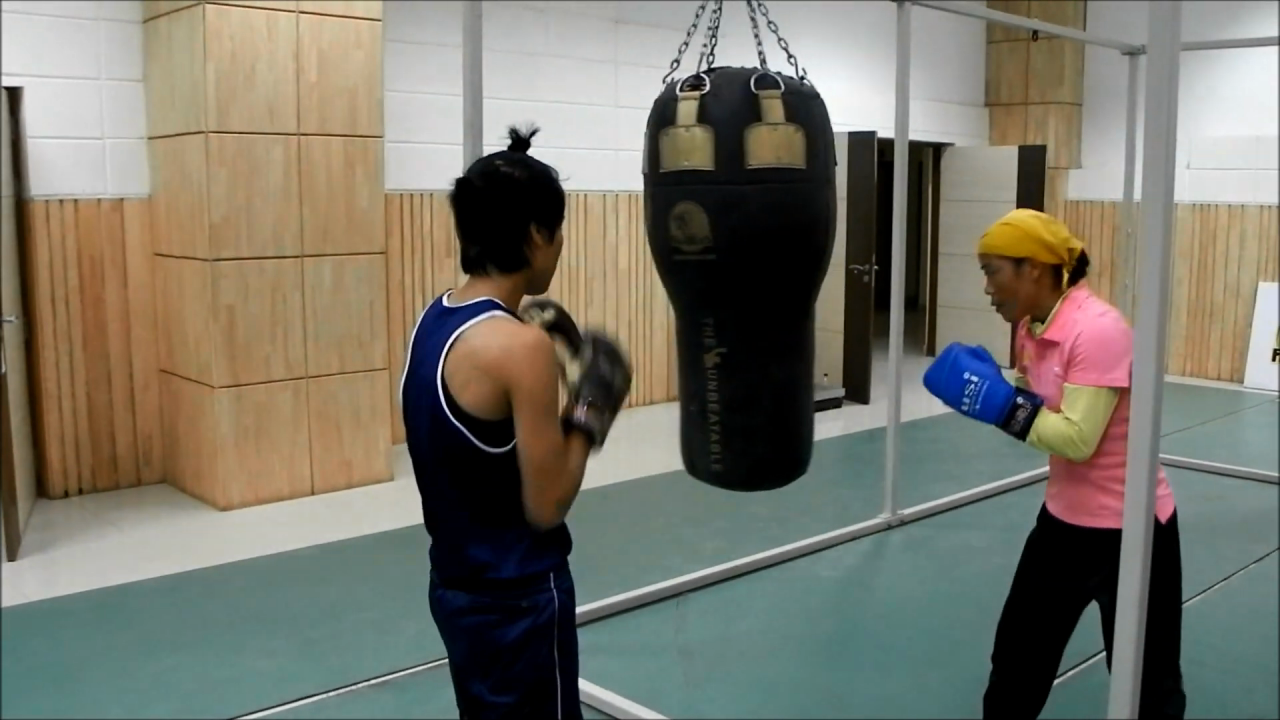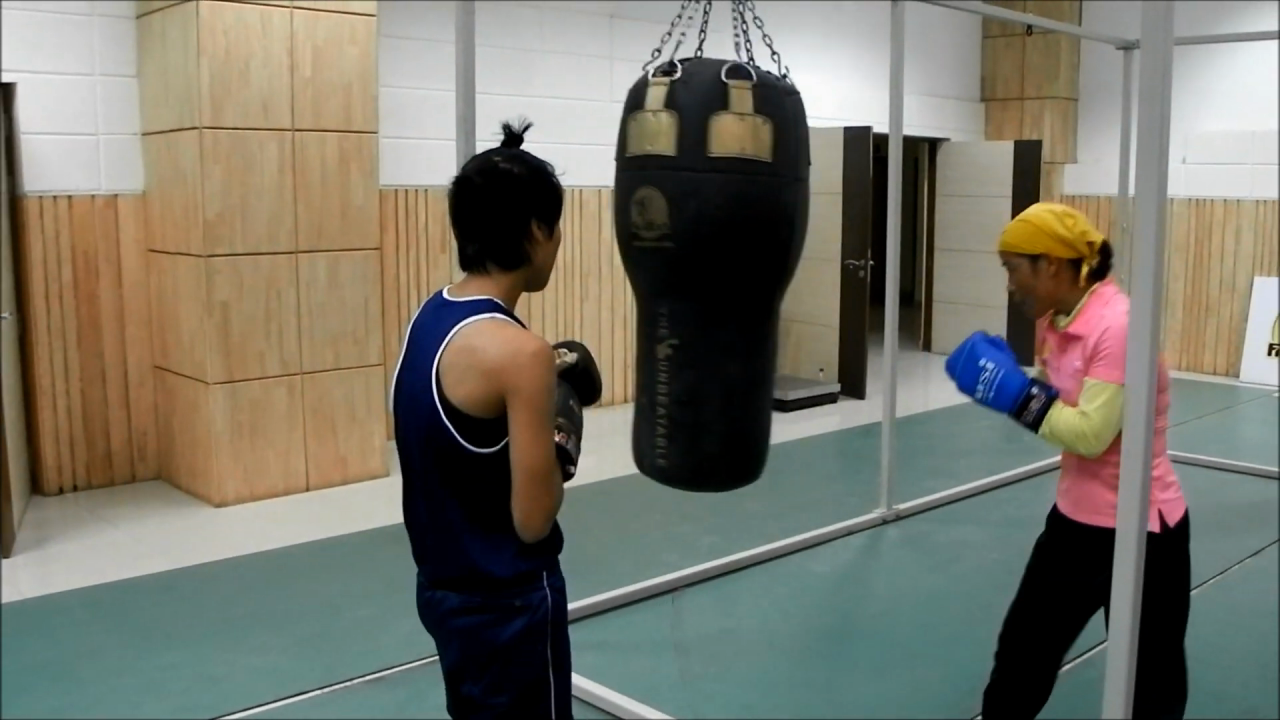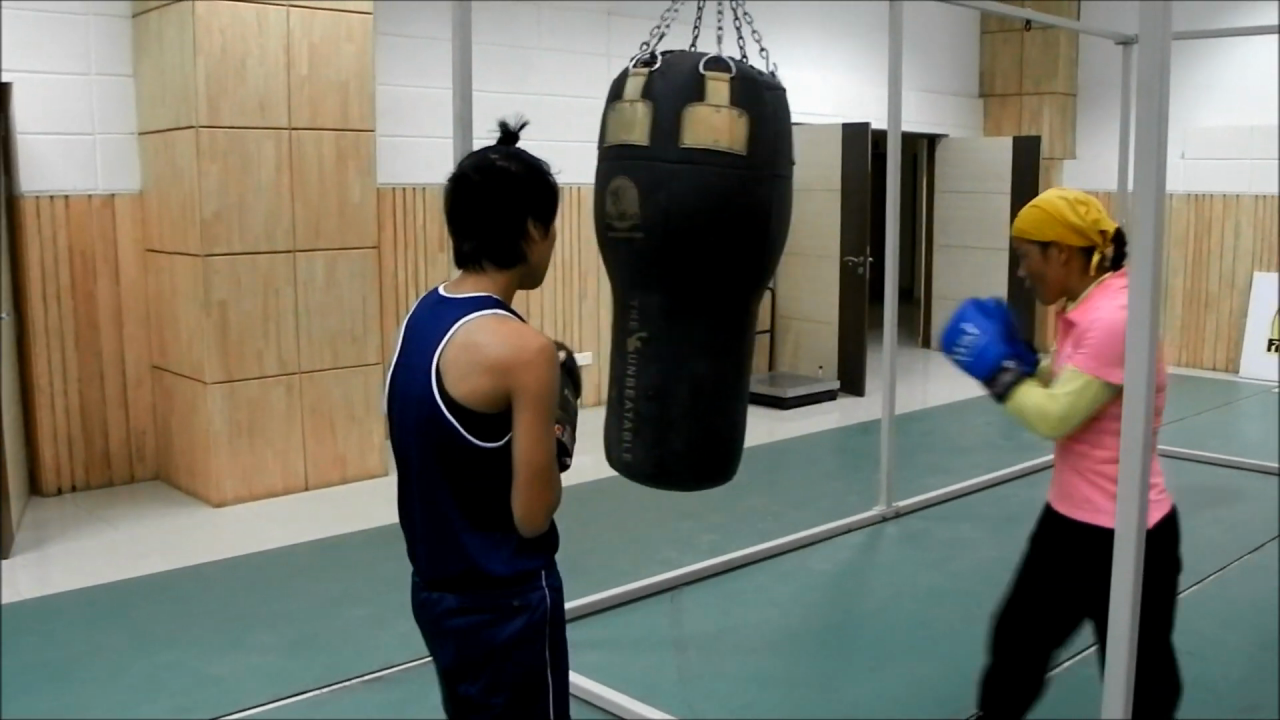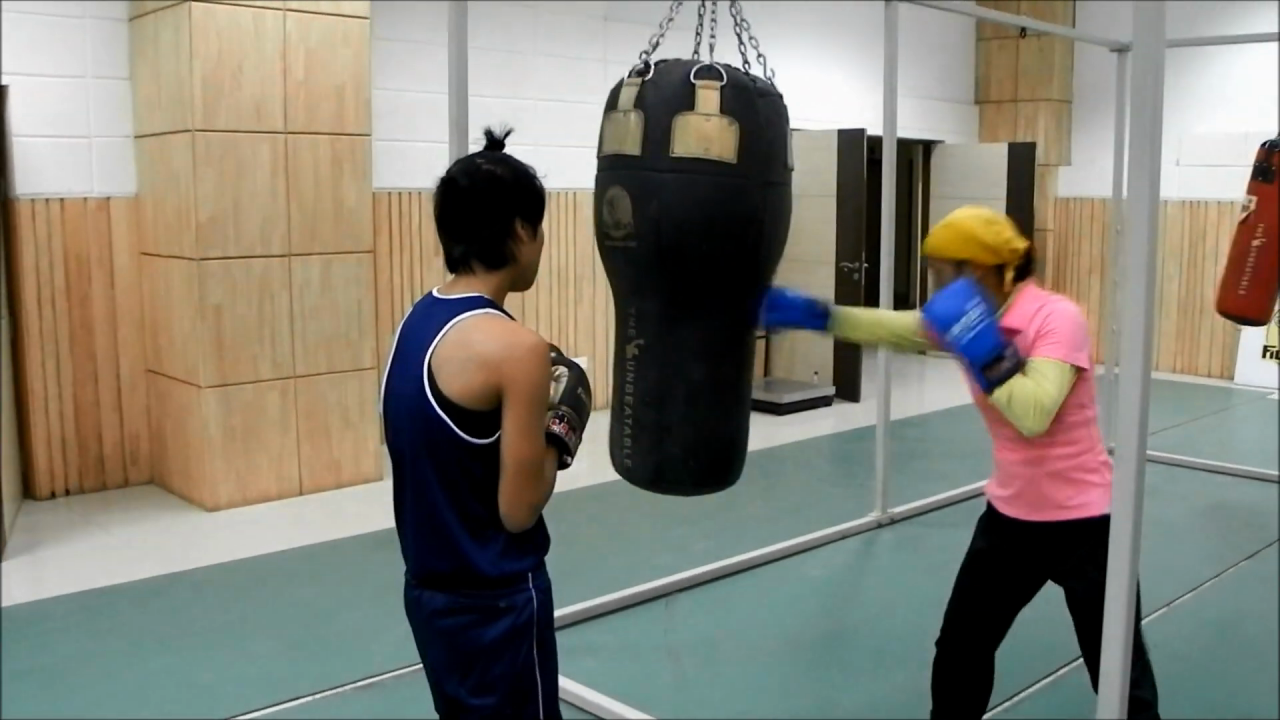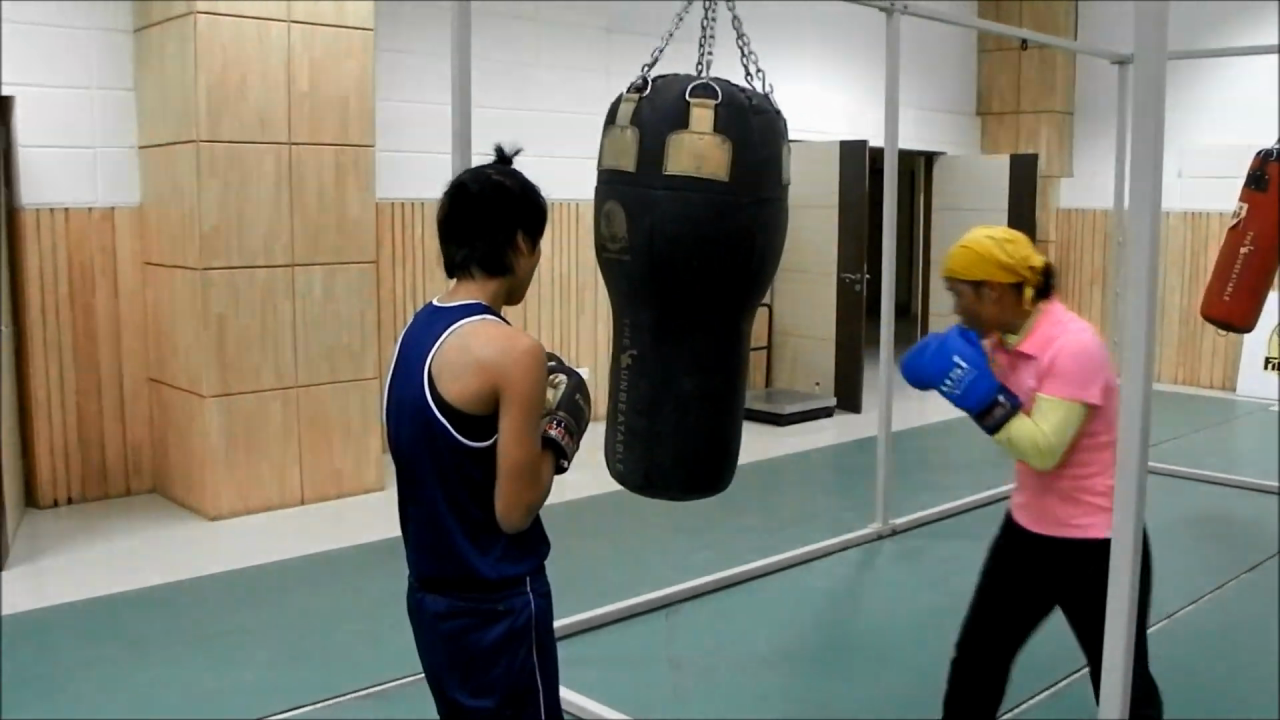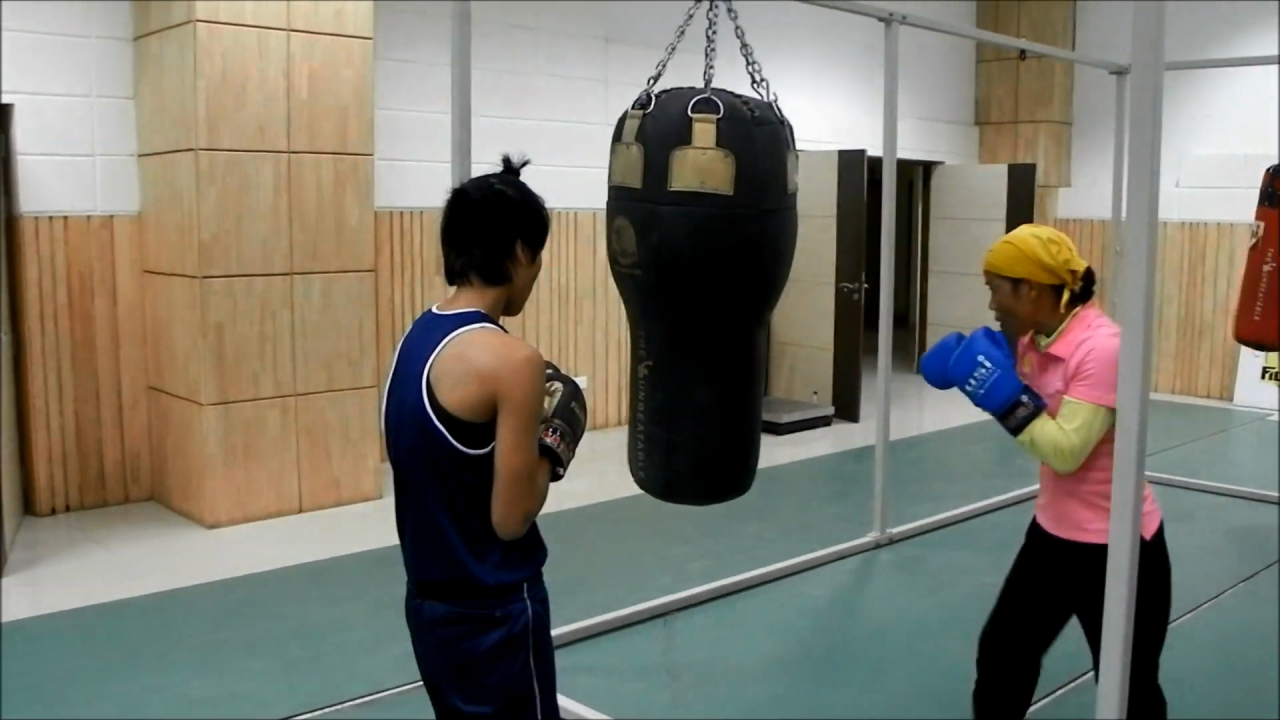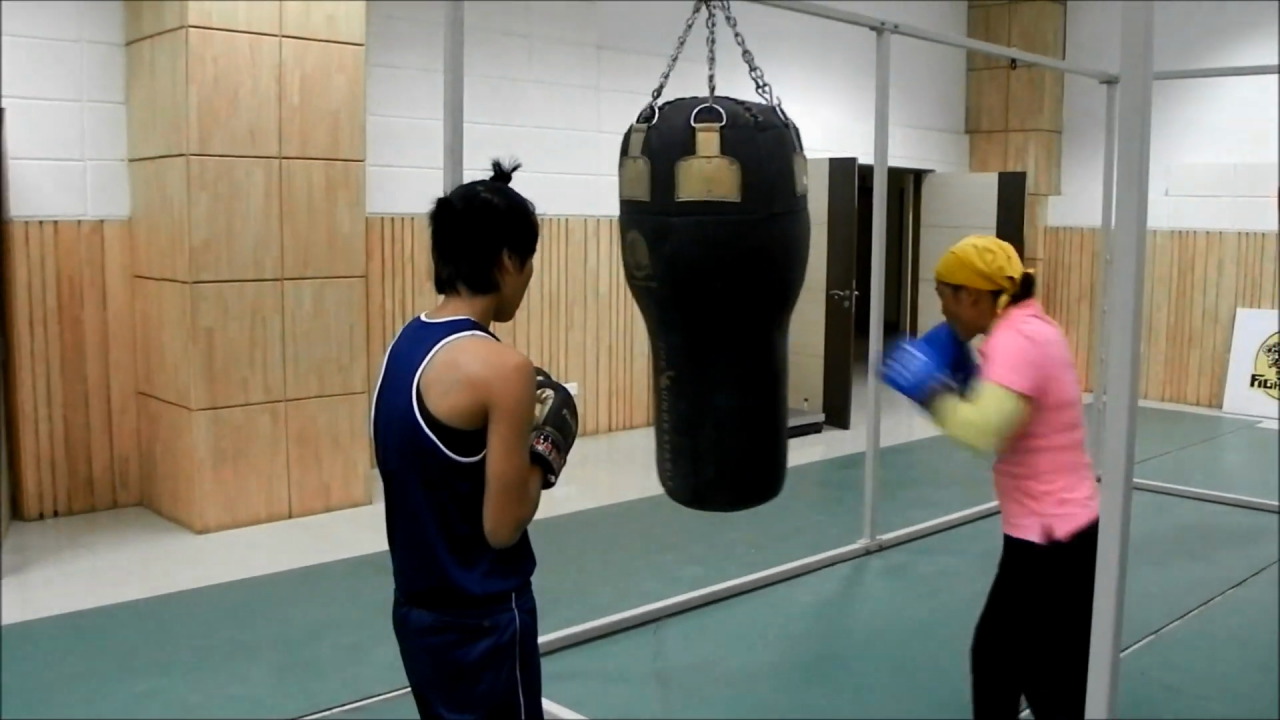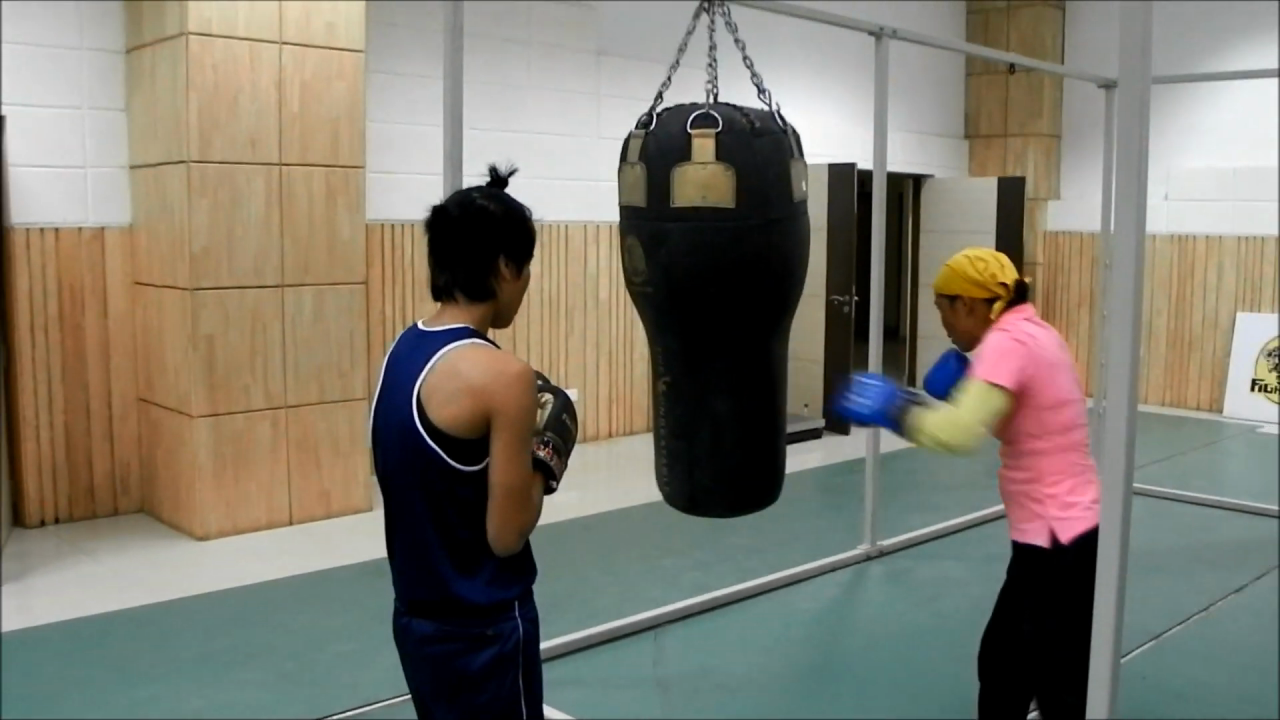
dt=0.3s
person 1, frame 1
left shoulder: (436, 318)
right shoulder: (518, 344)
right elbow: (547, 506)
right wrist: (591, 406)
left hip: (457, 583)
right hip: (516, 599)
person 1, frame 2
left shoulder: (430, 316)
right shoulder: (517, 351)
right elbow: (533, 521)
right wrist: (561, 437)
left hip: (444, 584)
right hip: (506, 599)
person 1, frame 3
left shoulder: (423, 316)
right shoulder: (521, 349)
right elbow: (531, 515)
right wrist: (557, 431)
left hip: (438, 586)
right hip: (503, 601)
person 1, frame 4
left shoulder: (418, 321)
right shoulder: (513, 348)
right elbow: (519, 509)
right wrist: (563, 427)
left hip: (431, 587)
right hip: (492, 602)
person 1, frame 5
left shoulder: (418, 329)
right shoulder: (511, 351)
right elbow: (515, 510)
right wrist: (559, 433)
left hip: (433, 594)
right hip: (495, 606)
person 1, frame 6
left shoulder: (417, 338)
right shoulder: (510, 360)
right elbow: (511, 518)
right wrist: (556, 441)
left hip: (431, 600)
right hip: (493, 612)
person 1, frame 7
left shoulder: (406, 344)
right shoulder: (500, 369)
right elbow: (503, 526)
right wrist: (546, 450)
left hip: (419, 606)
right hip: (480, 619)
person 1, frame 8
left shoulder: (402, 352)
right shoulder: (502, 376)
right elbow: (507, 534)
right wrist: (547, 455)
left hip: (418, 616)
right hip: (482, 628)
person 2, frame 1
left shoulder: (1098, 329)
right shoulder: (1031, 329)
left elbow: (1078, 440)
left wrist: (999, 402)
right wrist: (975, 385)
left hip: (1129, 530)
right hip: (1064, 520)
right knee: (1018, 650)
person 2, frame 2
left shoulder: (1119, 326)
right shoulder: (1053, 323)
left elbow: (1091, 436)
left wrist: (1015, 393)
right wrist: (1001, 379)
left hip: (1140, 536)
right hip: (1074, 520)
right knee: (1022, 649)
person 2, frame 3
left shoulder: (1114, 317)
right shoulder: (1085, 309)
left elbow: (1053, 418)
left wrist: (991, 361)
right wrist: (1019, 357)
left hip: (1124, 531)
right hip: (1070, 516)
right knee: (1016, 634)
person 2, frame 4
left shoulder: (1058, 317)
right shoulder: (972, 317)
left elbow: (1035, 417)
right elbow: (889, 327)
left wrist: (987, 350)
right wrist: (809, 312)
left hip: (1085, 523)
right hip: (1011, 515)
left knee: (1121, 673)
right knee: (960, 648)
person 2, frame 5
left shoulder: (1074, 344)
right shoulder: (1001, 339)
left elbow: (1045, 450)
right elbow: (1002, 408)
left wrist: (981, 395)
right wrist: (944, 371)
left hip: (1096, 542)
right hip: (1028, 530)
right knee: (976, 656)
person 2, frame 6
left shoulder: (1103, 348)
right shoulder: (1033, 340)
left elbow: (1066, 452)
right elbow: (1032, 414)
left wrist: (1005, 395)
right wrist: (972, 373)
left hip: (1115, 549)
right hip: (1052, 533)
right knee: (1001, 651)
person 2, frame 7
left shoulder: (1019, 340)
right shoulder: (1026, 332)
left elbow: (982, 433)
right elbow: (995, 414)
left wrist: (931, 388)
right wrist: (959, 362)
left hip: (1058, 540)
right hip: (1037, 533)
right knee: (994, 654)
person 2, frame 8
left shoulder: (1010, 344)
right shoulder: (1035, 336)
left elbow: (959, 432)
left wrist: (895, 409)
right wrist: (963, 385)
left hip: (1064, 545)
right hip: (1061, 536)
right knee: (1002, 661)
